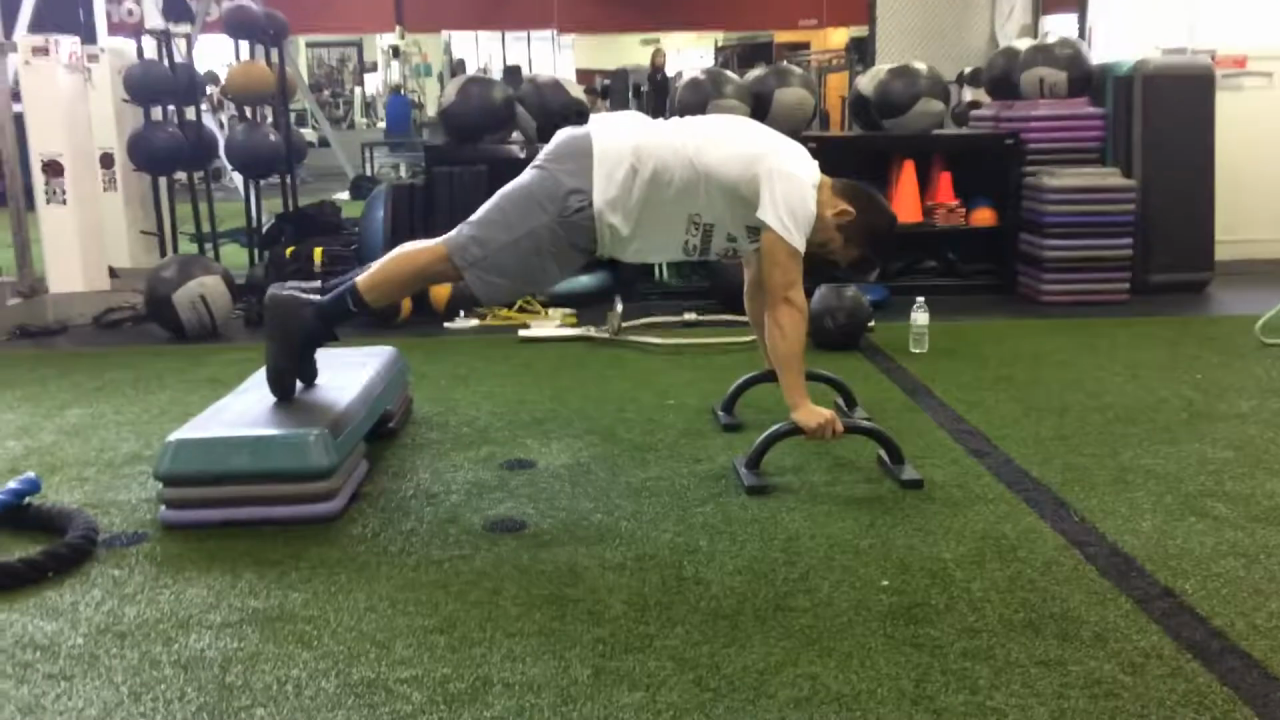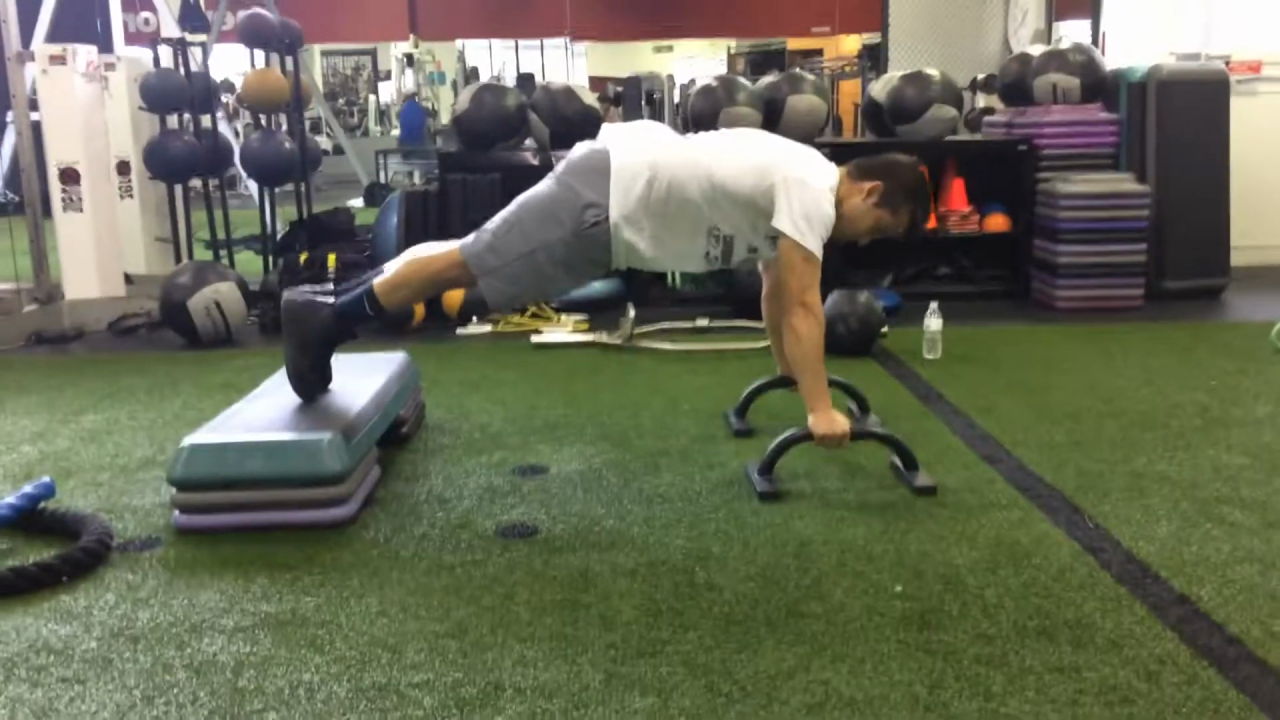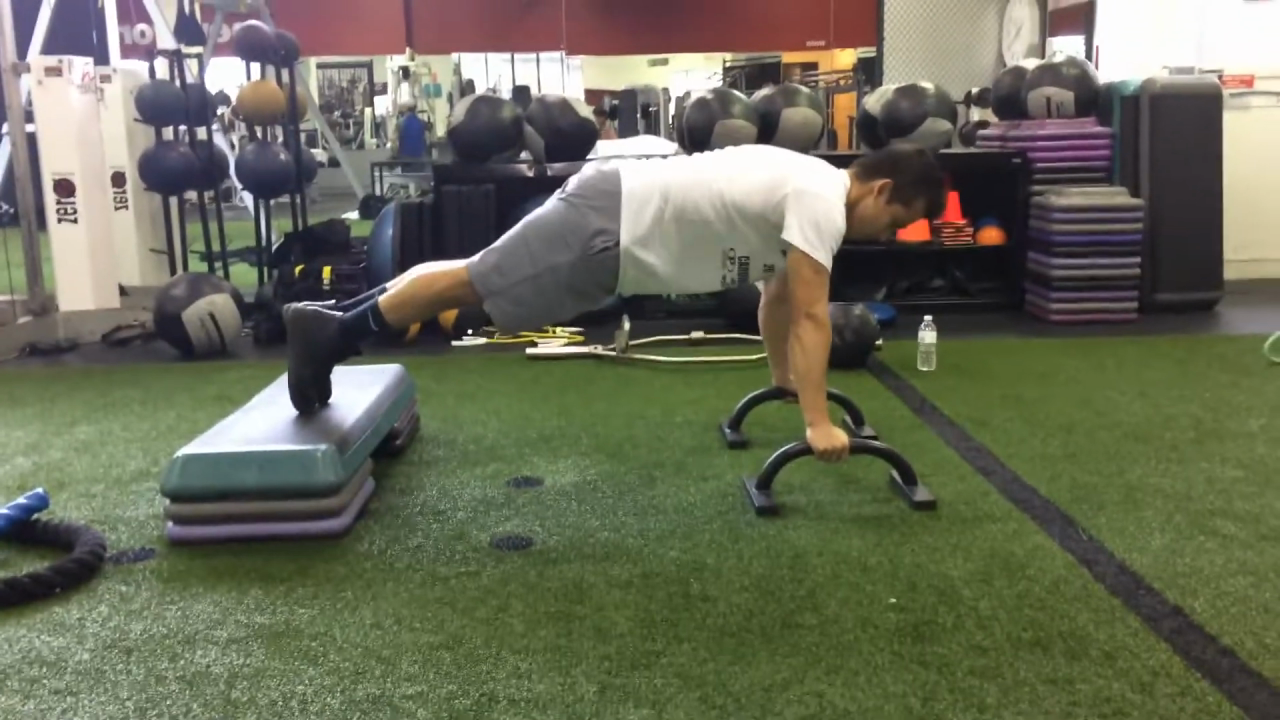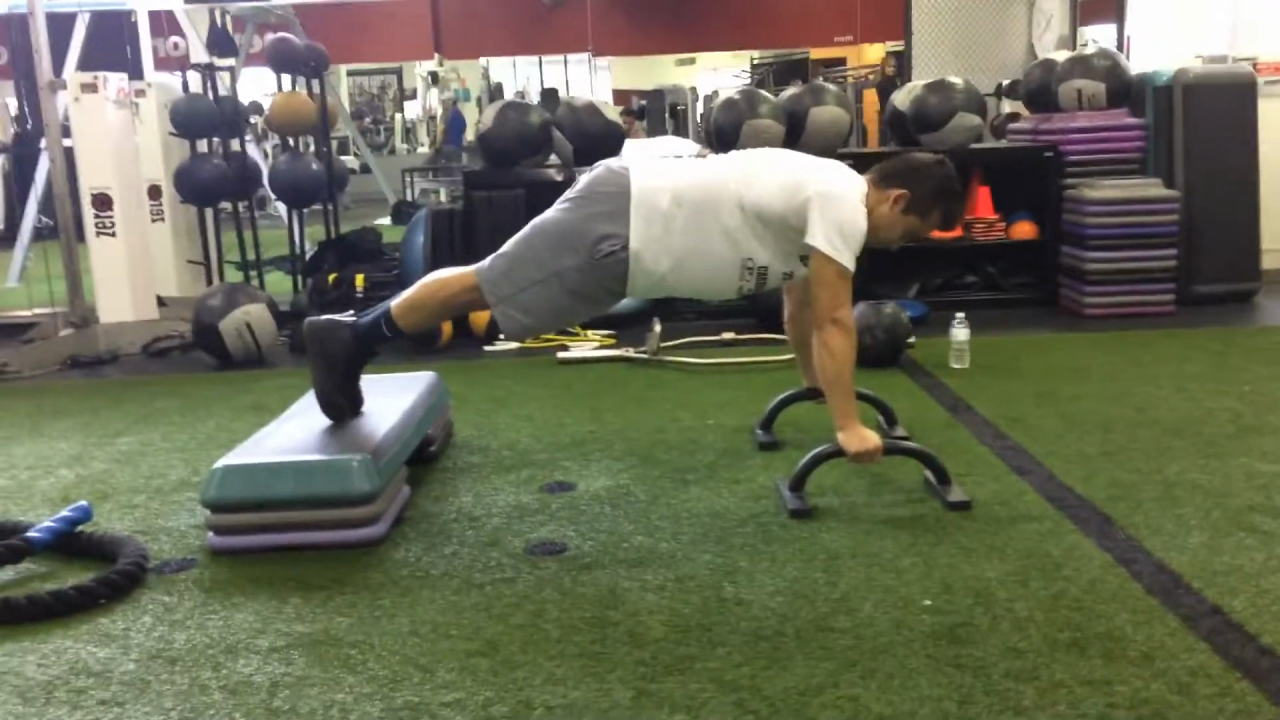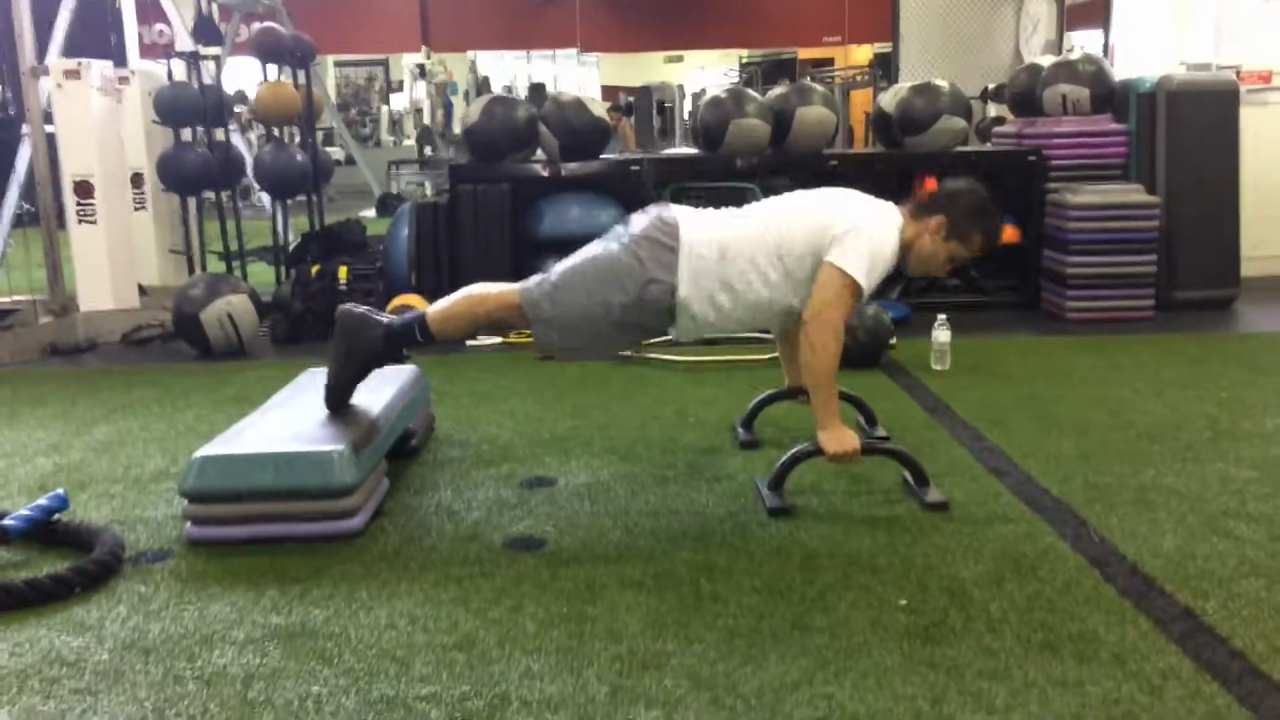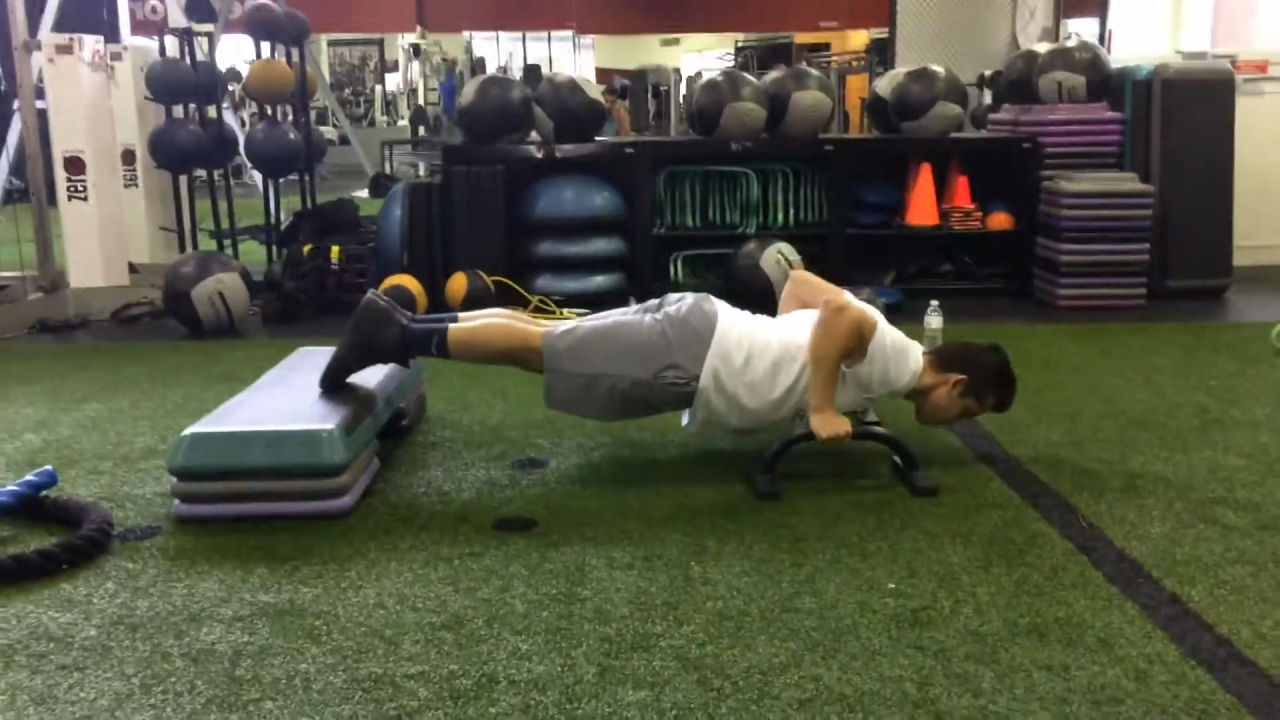
dt=0.7s
person 1, frame 1
left shoulder: (778, 180)
right shoulder: (796, 191)
left elbow: (758, 283)
right elbow: (785, 299)
left wrist: (776, 366)
right wrist: (801, 403)
left hip: (600, 171)
right hip: (591, 182)
left knee: (457, 252)
right knee: (453, 257)
left ankle: (315, 304)
right ankle: (308, 315)
person 1, frame 2
left shoulder: (799, 184)
right shoulder: (813, 193)
left elbow: (777, 290)
right elbow: (802, 305)
left wrist: (790, 372)
right wrist: (820, 409)
left hip: (614, 189)
right hip: (604, 200)
left knee: (471, 258)
right knee: (468, 266)
left ankle: (333, 304)
right ankle: (329, 319)
person 1, frame 3
left shoulder: (808, 190)
right shoulder: (823, 203)
left elbow: (778, 296)
right elbow: (810, 316)
left wrist: (784, 378)
right wrist: (818, 422)
left hip: (617, 212)
right hip: (609, 224)
left knee: (473, 277)
right knee: (472, 283)
left ankle: (338, 316)
right ankle: (331, 332)
person 1, frame 4
left shoulder: (825, 196)
right shoulder: (845, 204)
left elbow: (800, 305)
right elbow: (834, 320)
left wrist: (815, 384)
right wrist: (848, 425)
left hip: (629, 206)
right hip: (620, 224)
left knee: (486, 282)
right knee: (485, 286)
left ankle: (356, 331)
right ankle: (348, 338)
person 1, frame 5
left shoulder: (865, 218)
right shoulder: (880, 236)
left elbow: (788, 279)
right elbow: (823, 323)
left wrist: (795, 378)
right wrist: (829, 423)
left hip: (671, 248)
right hip: (666, 272)
left knee: (524, 303)
right knee: (520, 306)
left ankle: (384, 327)
right ankle: (378, 335)
person 1, frame 6
left shoulder: (883, 343)
right shoulder: (895, 361)
left elbow: (799, 278)
right elbow: (840, 311)
right wrist: (819, 407)
left hip: (698, 326)
right hip: (690, 359)
left knee: (542, 335)
right knee: (538, 350)
left ankle: (401, 324)
right ankle: (395, 335)
